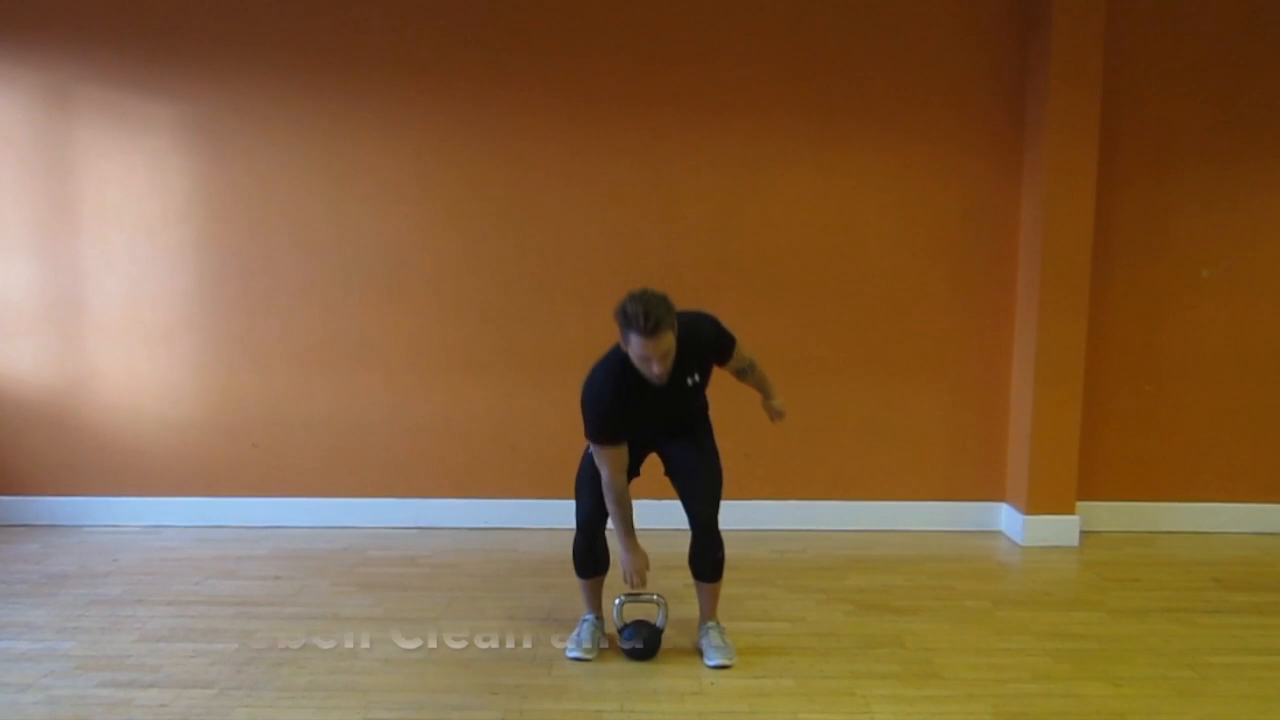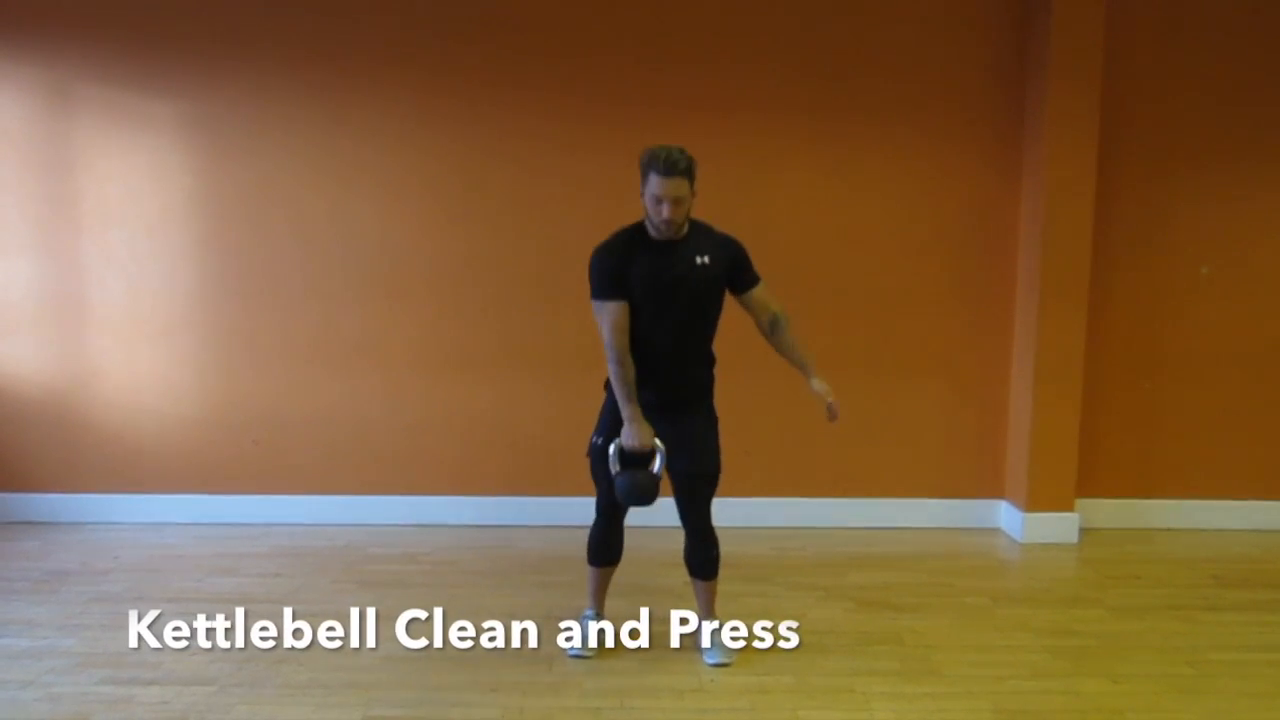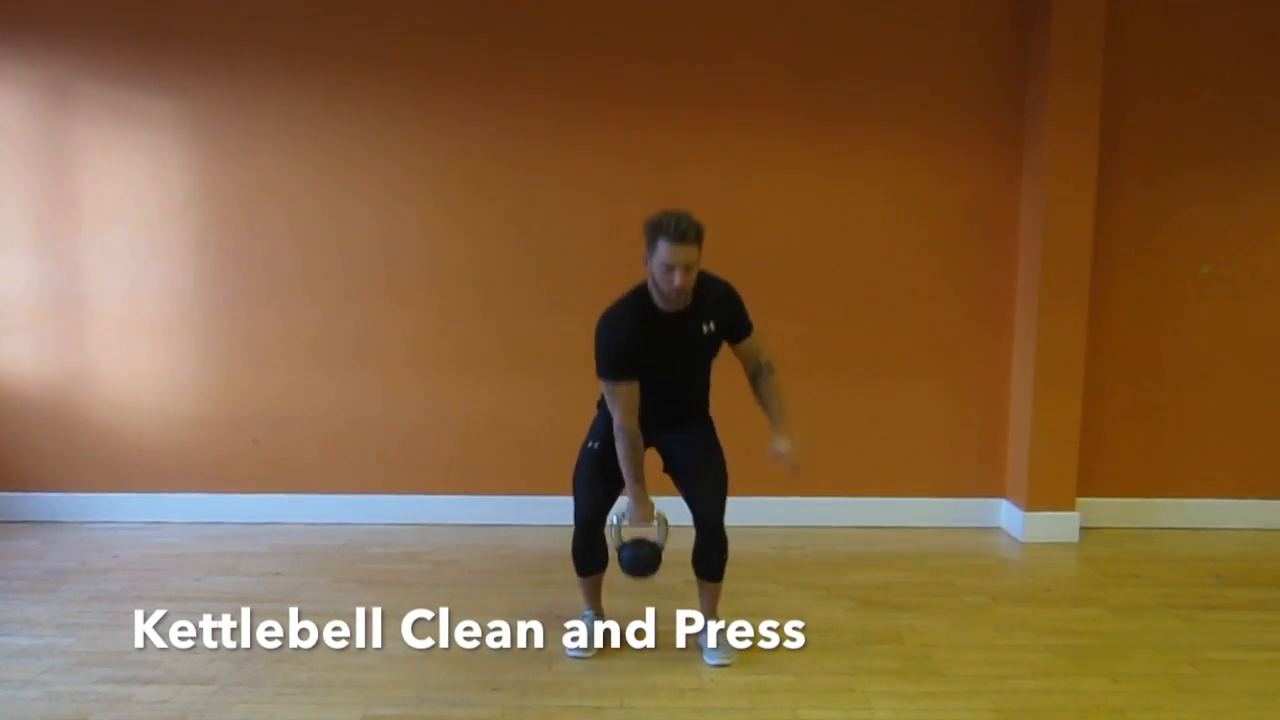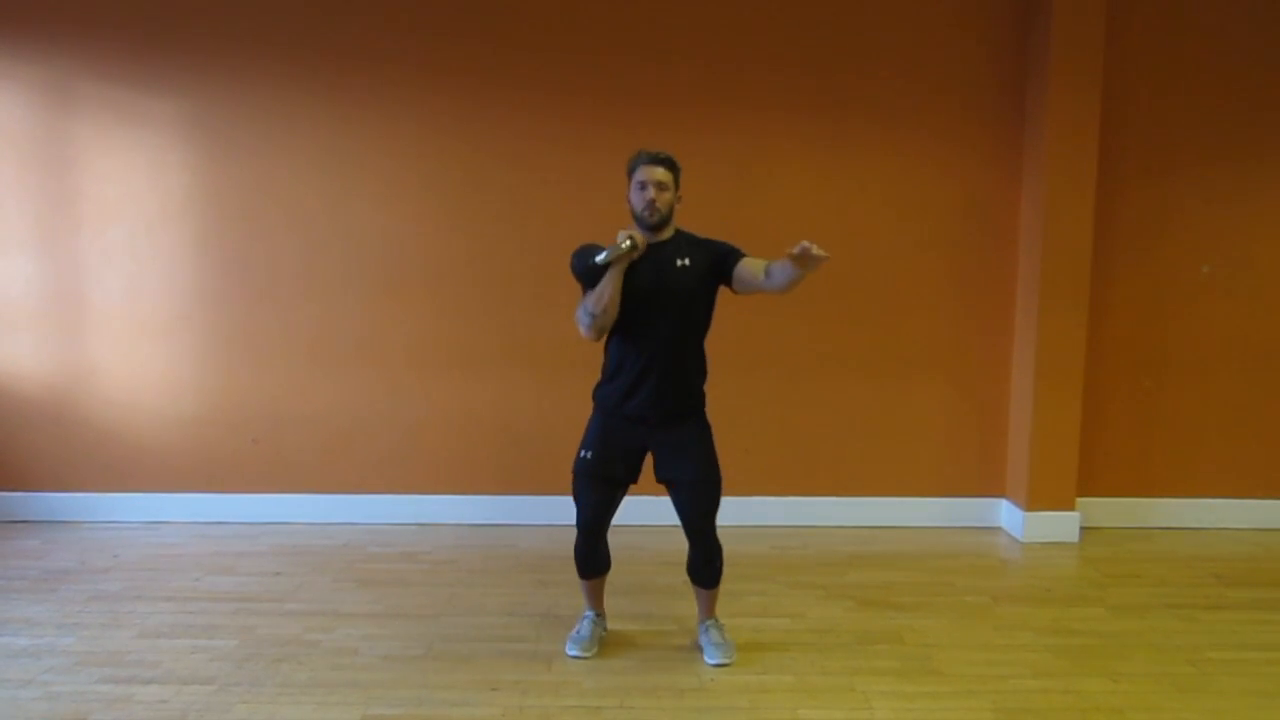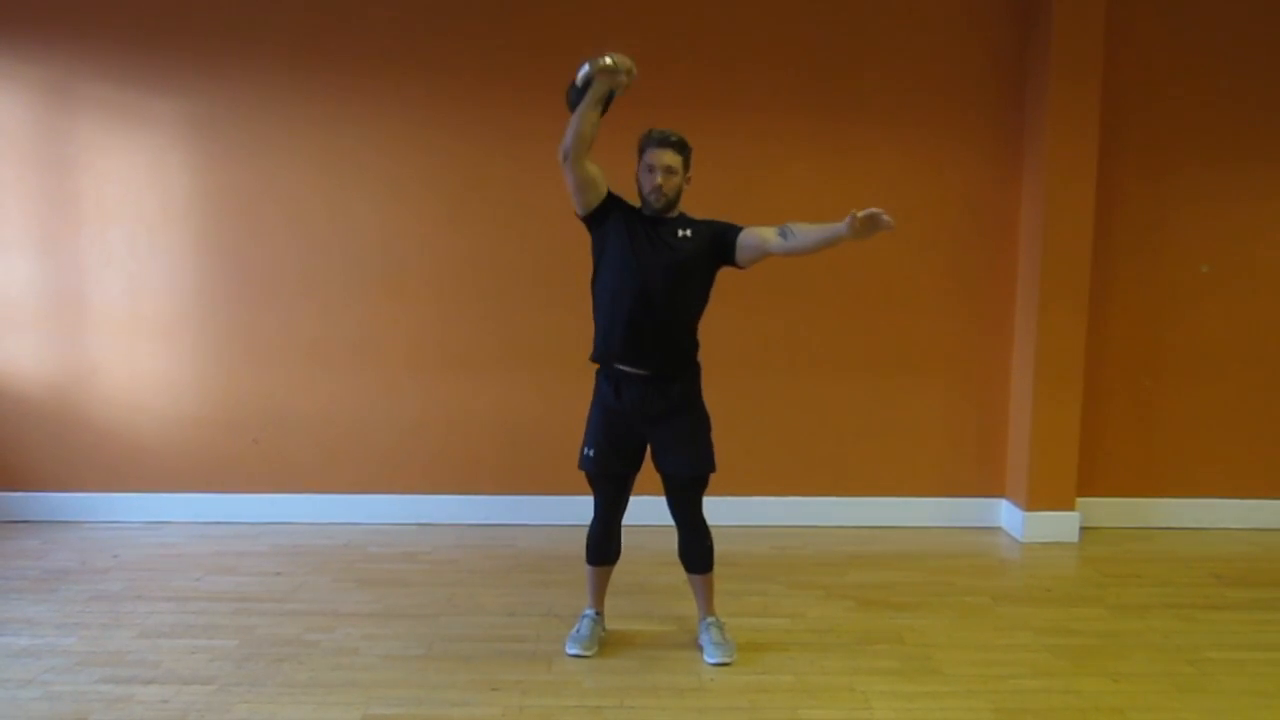
dt=1s
person 1, frame 1
left shoulder: (702, 333)
right shoulder: (603, 386)
left elbow: (741, 363)
right elbow: (613, 478)
left wrist: (767, 394)
right wrist: (628, 546)
left hip: (687, 427)
right hip: (623, 432)
left knee: (704, 518)
right knee: (589, 516)
left ankle: (709, 625)
right ankle: (592, 620)
person 1, frame 2
left shoulder: (721, 249)
right shoulder: (614, 254)
left elbow: (767, 315)
right elbow: (615, 343)
left wrist: (810, 377)
right wrist: (632, 419)
left hip: (691, 407)
right hip: (628, 406)
left knee: (697, 518)
right knee: (610, 510)
left ankle: (709, 625)
right ankle: (593, 616)
person 1, frame 3
left shoulder: (720, 300)
right shoulder: (619, 324)
left elbow: (756, 362)
right elbow: (623, 420)
left wrist: (779, 429)
right wrist: (638, 501)
left hip: (688, 418)
right hip: (622, 421)
left knee: (710, 516)
right knee: (587, 515)
left ankle: (709, 623)
right ankle: (592, 615)
person 1, frame 4
left shoulder: (706, 254)
right shoulder: (607, 261)
left elbow: (766, 277)
right elbow: (590, 328)
left wrist: (797, 265)
right wrist: (620, 265)
left hip: (683, 416)
right hip: (617, 413)
left knee: (701, 528)
right knee: (590, 524)
left ankle: (709, 622)
right ankle: (593, 616)
person 1, frame 5
left shoulder: (708, 235)
right shoulder: (612, 219)
left elbow: (777, 241)
right elbow: (570, 158)
left wrist: (843, 231)
right wrist: (599, 88)
left hip: (678, 396)
right hip: (616, 393)
left knee: (688, 514)
right knee: (607, 510)
left ankle: (709, 623)
right ankle: (592, 616)
